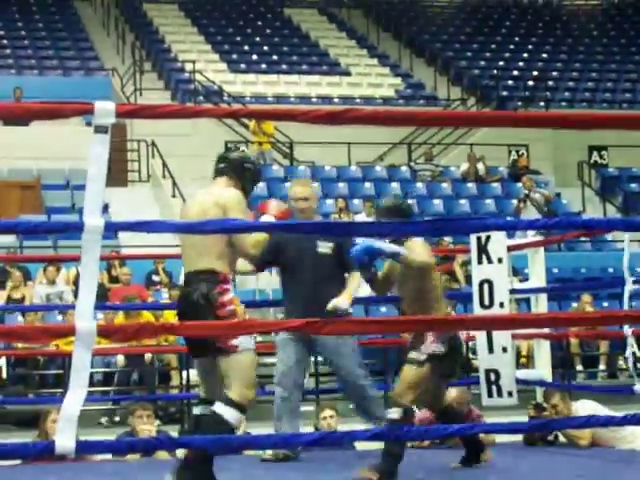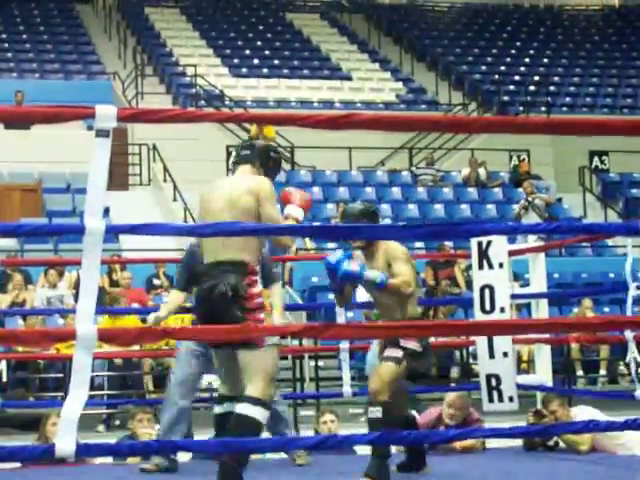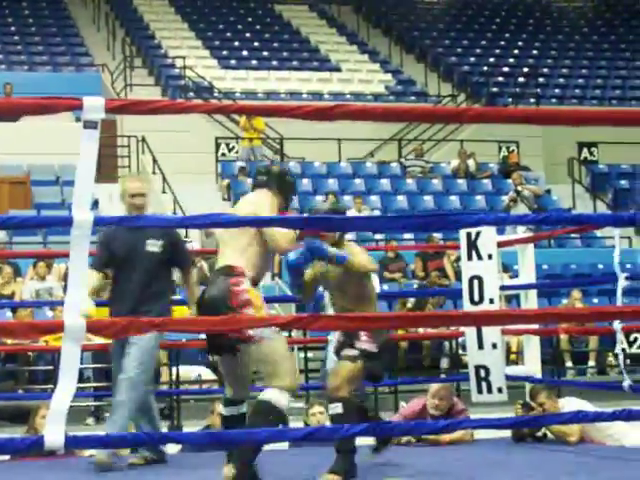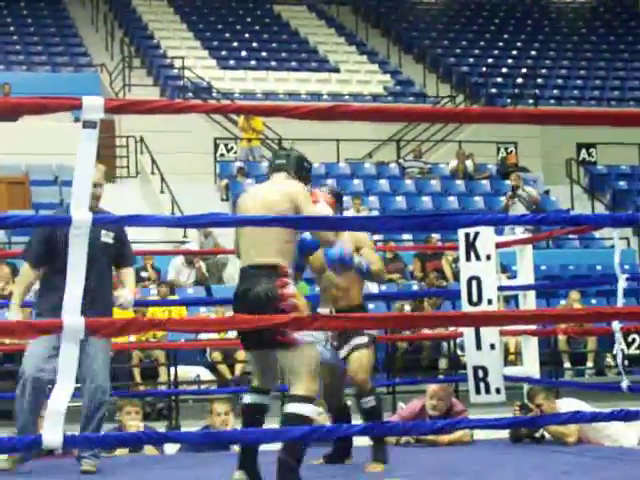
dt=0.4s
person 1, frame 1
left shoulder: (192, 201)
right shoulder: (231, 196)
right elbow: (250, 249)
left hip: (189, 296)
right hip: (214, 294)
left knee: (212, 393)
right knee: (242, 390)
person 1, frame 2
left shoulder: (211, 190)
right shoulder: (260, 184)
right elbow: (284, 241)
right wrist: (296, 210)
left hip: (207, 287)
right hip: (240, 287)
left knee: (231, 388)
right knee: (260, 388)
person 1, frame 3
left shoulder: (234, 210)
right shoulder: (263, 199)
right elbow: (281, 244)
right wrist: (293, 228)
left hip: (212, 296)
right hip: (233, 292)
left knee: (236, 389)
right knee: (284, 379)
person 1, frame 4
left shoulder: (245, 197)
right shoulder: (294, 188)
right elbow: (327, 238)
right wrist: (322, 208)
left hip: (245, 289)
right hip: (275, 289)
left knee: (262, 379)
right knee: (305, 384)
person 2, frame 1
left shoulder: (335, 234)
right shoulder: (282, 237)
left elbow: (356, 271)
right elbow: (254, 264)
left wrist: (346, 297)
left hip: (331, 322)
left knee: (353, 378)
right knee: (285, 383)
left ankle: (382, 426)
person 2, frame 2
right shoulder: (196, 251)
left elbow: (272, 285)
right elbow: (181, 290)
right wrist: (162, 313)
right knee: (178, 389)
right ankle: (165, 455)
person 2, frame 3
left shoulder: (165, 232)
right shoulder: (112, 235)
left elbow: (187, 271)
right elbow: (97, 271)
left wrist: (194, 306)
right wrist: (85, 297)
left hip: (150, 317)
right hip: (120, 318)
left knee: (133, 379)
right knee: (135, 384)
right ankle: (153, 447)
person 2, frame 4
left shoulder: (113, 226)
right shoulder: (54, 223)
left elbow: (125, 266)
right elbow: (31, 267)
left wrist: (129, 289)
left hip: (96, 319)
right hip: (52, 314)
left knee: (97, 386)
right knee: (33, 375)
left ankle: (87, 451)
person 3, frame 1
left shoulder: (415, 245)
right shoulder: (394, 255)
left elbow: (423, 263)
right elbow: (381, 287)
left wrist: (380, 246)
right wrist: (366, 267)
left hip: (436, 331)
right hip: (426, 332)
left knee: (402, 394)
right knee: (433, 400)
right ankle: (476, 449)
person 3, frame 2
left shoulder: (393, 250)
right shoulder: (357, 258)
left elbow: (407, 286)
right elbow: (343, 300)
left wrist: (364, 274)
right wrist: (338, 277)
left knee: (378, 389)
right knee: (395, 402)
person 3, frame 3
left shoulder: (352, 251)
right shoulder: (318, 260)
left elbow: (369, 268)
right elbow: (304, 293)
left wrist: (328, 252)
right wrist: (295, 272)
left hip: (366, 330)
right hip: (348, 331)
left knee: (336, 387)
right knee: (341, 391)
person 3, frame 4
left shoulder: (356, 237)
left elbow: (379, 272)
left wrist: (352, 260)
left hip: (355, 316)
left knee: (360, 378)
right knee: (330, 390)
left ankle: (379, 448)
right ankle: (341, 448)
